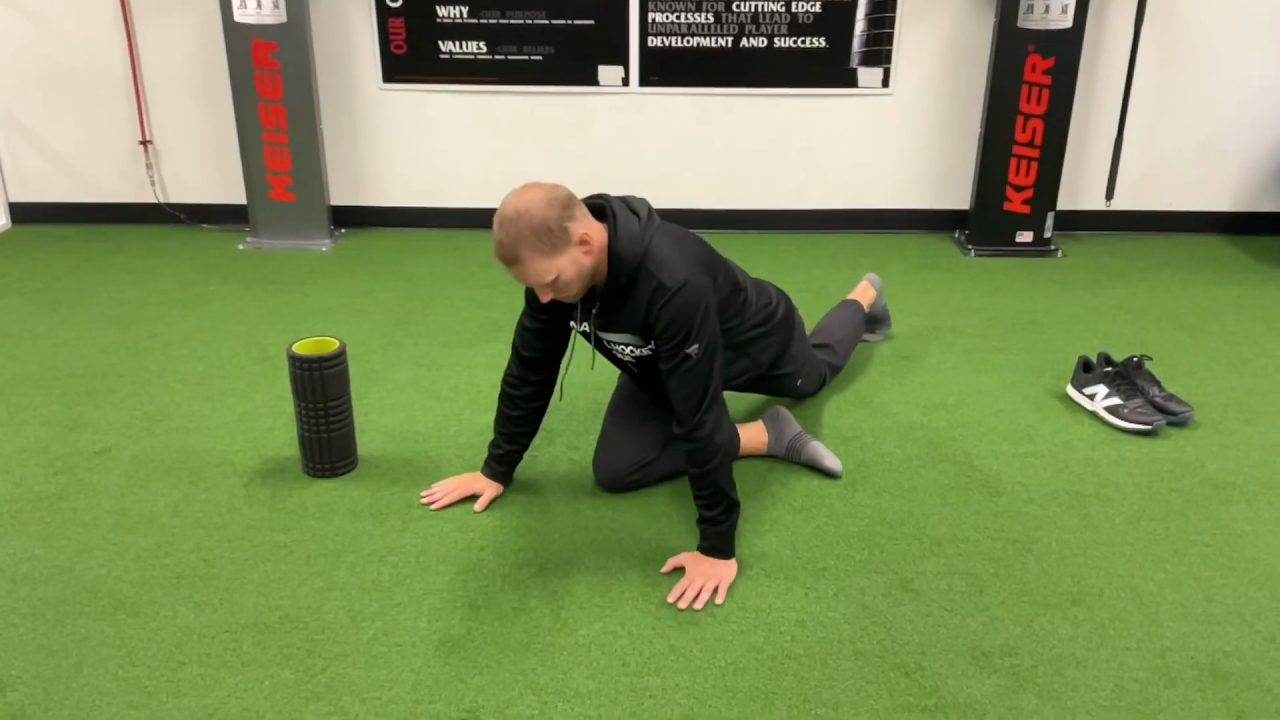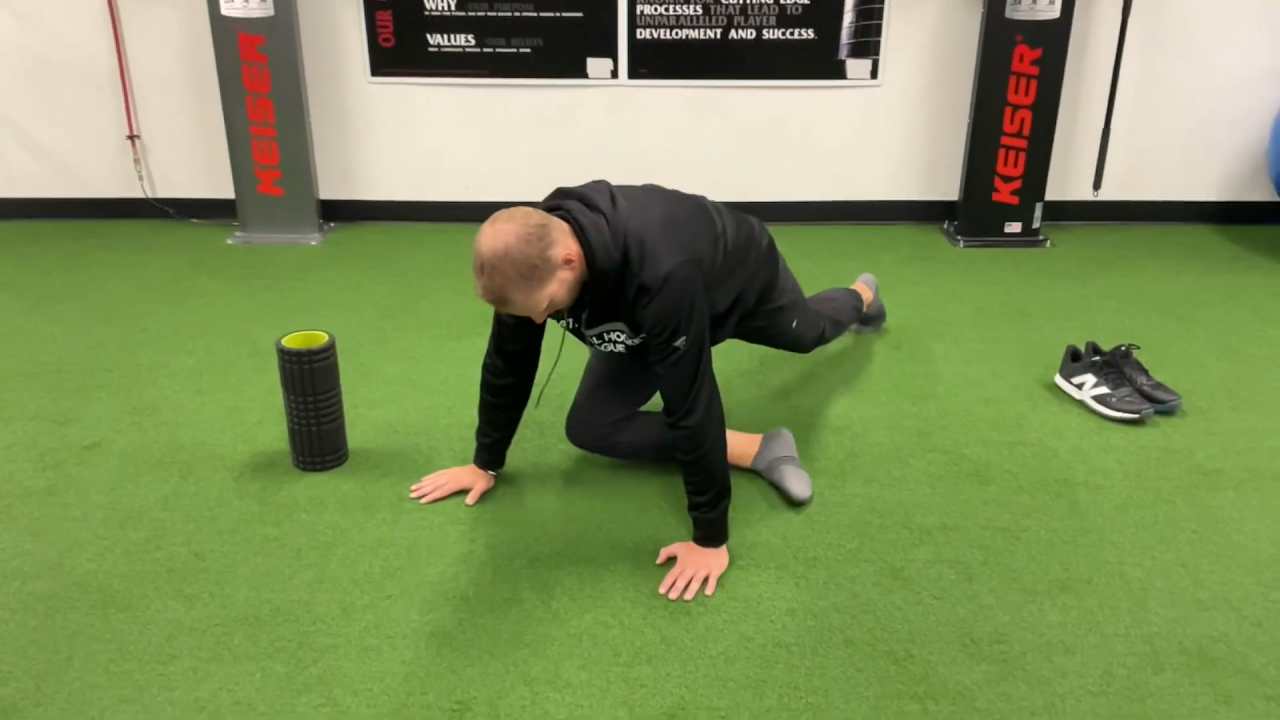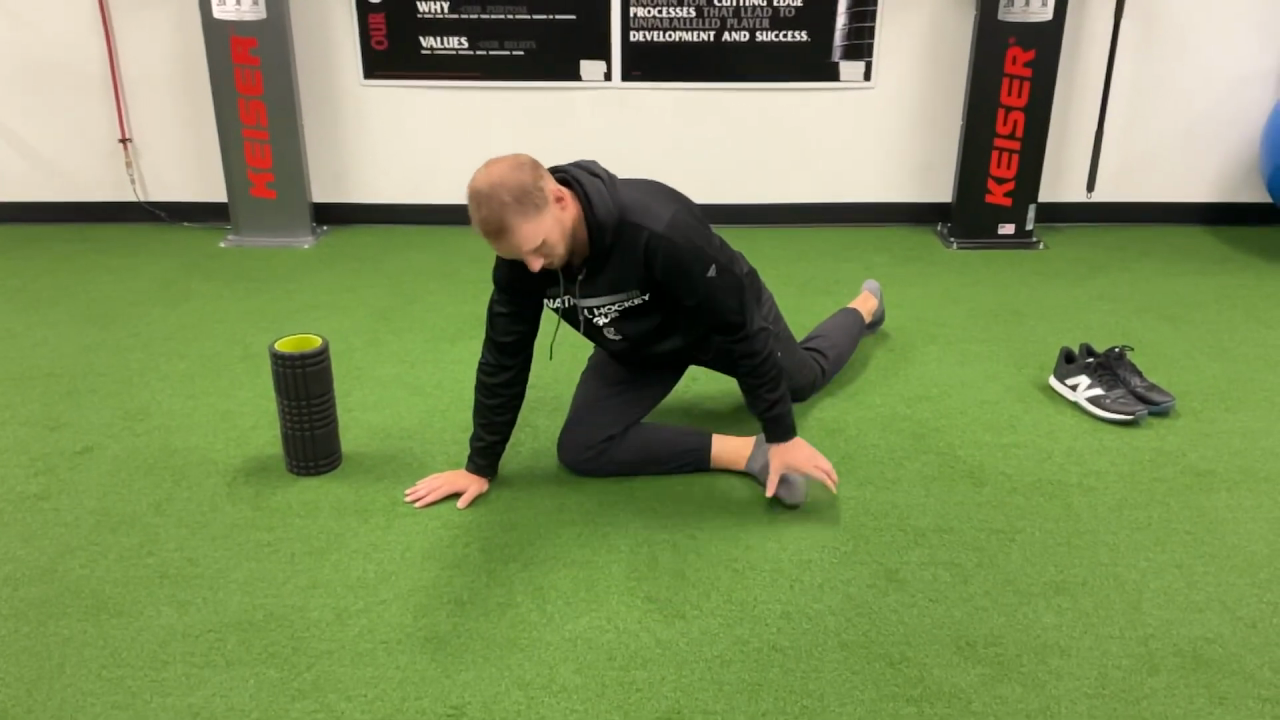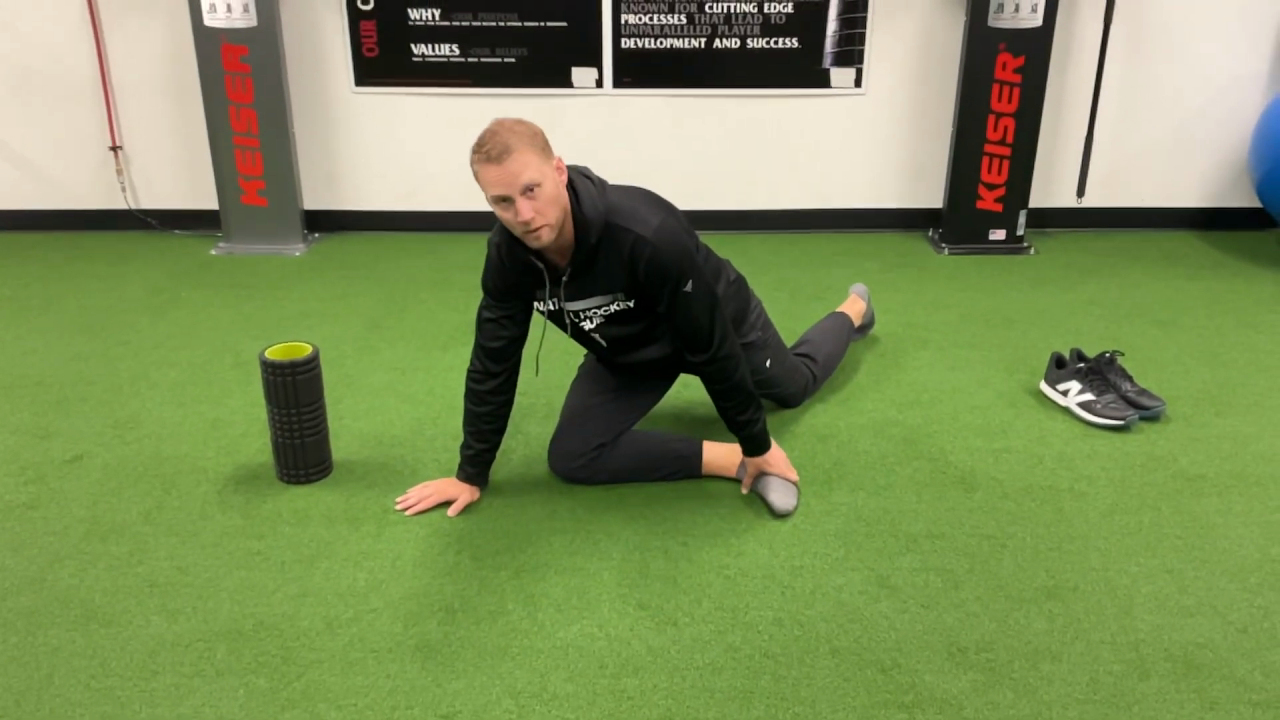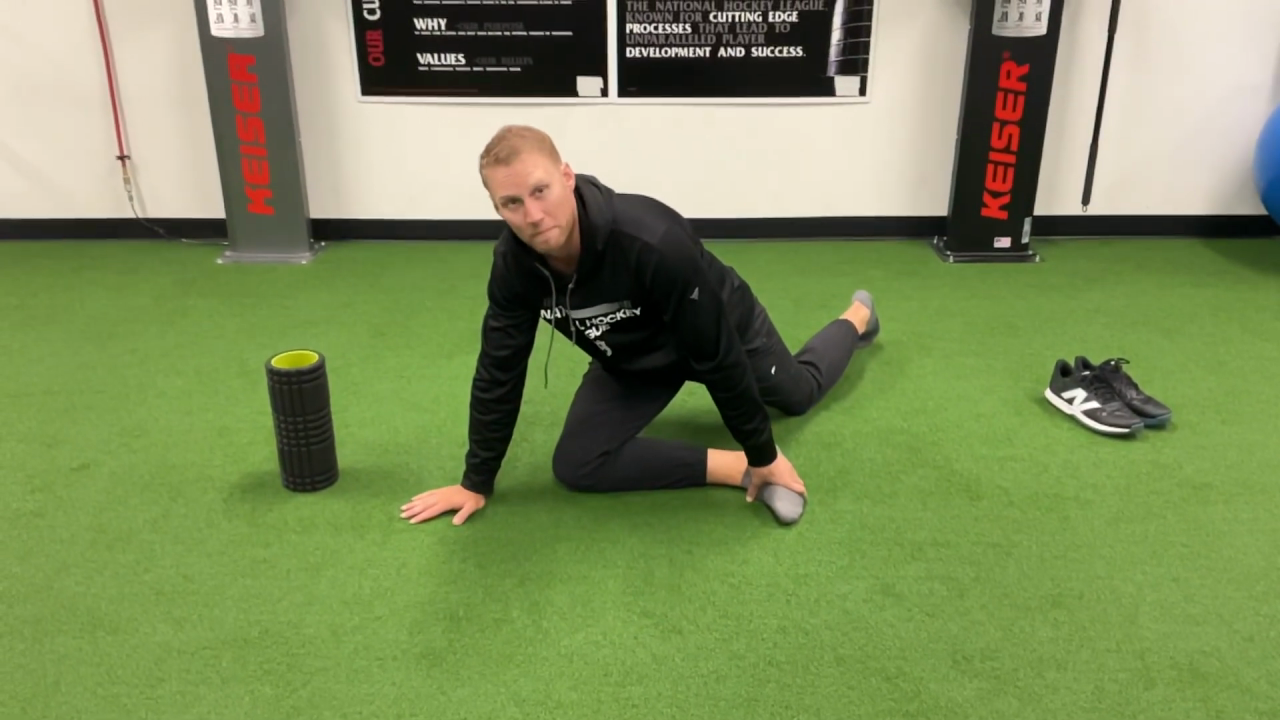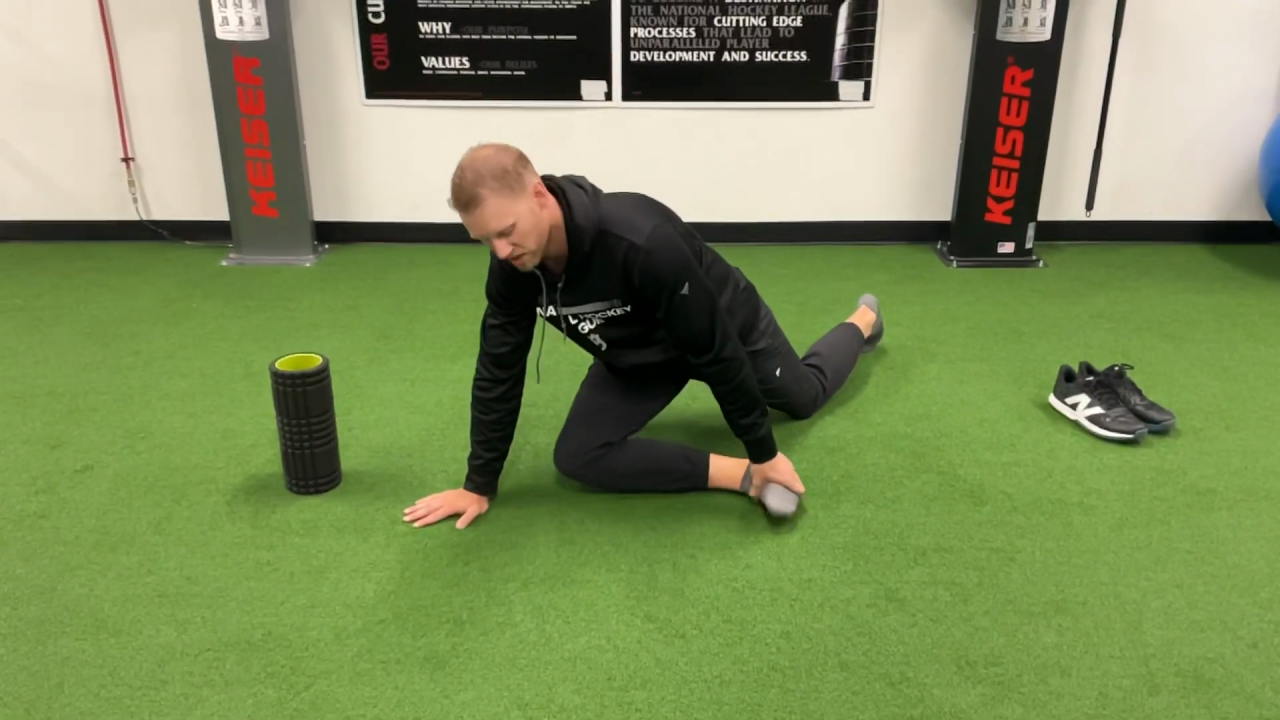
dt=0.7s
person 1, frame 1
left shoulder: (674, 282)
right shoulder: (553, 264)
left elbow: (699, 416)
right elbow: (530, 369)
left wrist: (717, 548)
right wrist: (496, 469)
left hip: (757, 346)
left knee: (816, 369)
right knee: (614, 469)
left ankle: (864, 298)
right ankle: (767, 435)
person 1, frame 2
left shoulder: (661, 272)
right shoulder: (528, 258)
left elbow: (690, 405)
right elbow: (508, 362)
left wrist: (710, 537)
right wrist: (486, 463)
left hip: (743, 278)
left knee: (807, 332)
right knee: (588, 426)
left ankle: (861, 296)
right ankle: (755, 450)
person 1, frame 3
left shoulder: (660, 229)
right shoulder: (522, 243)
left elbow: (742, 332)
right elbow: (505, 358)
left wrist: (783, 437)
right wrist: (480, 466)
left hip: (727, 312)
left knee: (802, 378)
right knee: (581, 451)
left ankle: (864, 306)
right ankle: (746, 454)
person 1, frame 4
left shoulder: (648, 234)
right shoulder: (508, 253)
left elbow: (711, 348)
right elbow: (493, 363)
left wrist: (756, 446)
right wrist: (471, 474)
left hip: (718, 321)
right hip: (627, 351)
left knee: (794, 385)
right knee: (572, 457)
left ankle: (852, 310)
right ankle: (729, 462)
person 1, frame 5
left shoulder: (654, 242)
right shoulder: (514, 261)
left elbow: (718, 356)
right elbow: (499, 371)
left wrist: (764, 455)
right wrist: (476, 482)
left hip: (723, 328)
right hip: (630, 359)
left knee: (799, 394)
right knee: (576, 465)
left ankle: (856, 316)
right ankle: (736, 468)
person 1, frame 6
left shoulder: (642, 240)
right shoulder: (511, 264)
left elbow: (719, 351)
right elbow: (499, 371)
left wrist: (763, 453)
right wrist: (479, 485)
left hip: (728, 323)
right hip: (638, 353)
left knee: (804, 397)
right knee: (578, 456)
left ankle: (861, 321)
right ankle: (738, 474)
